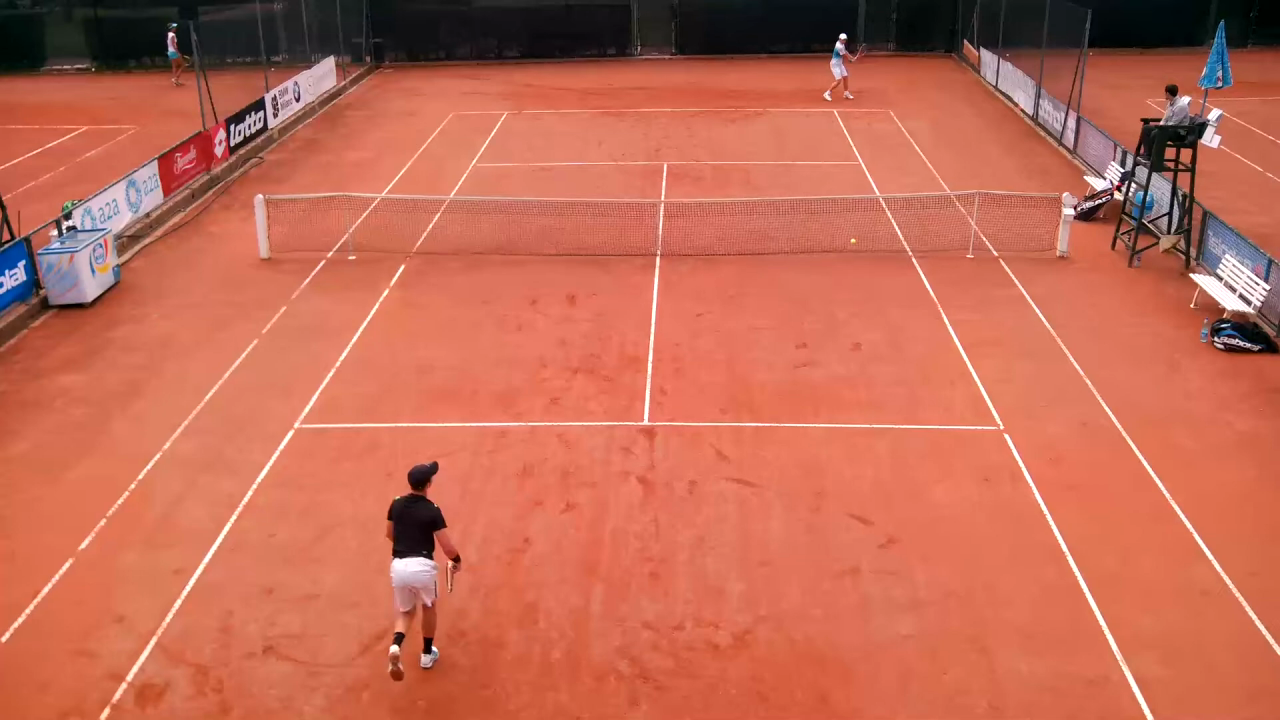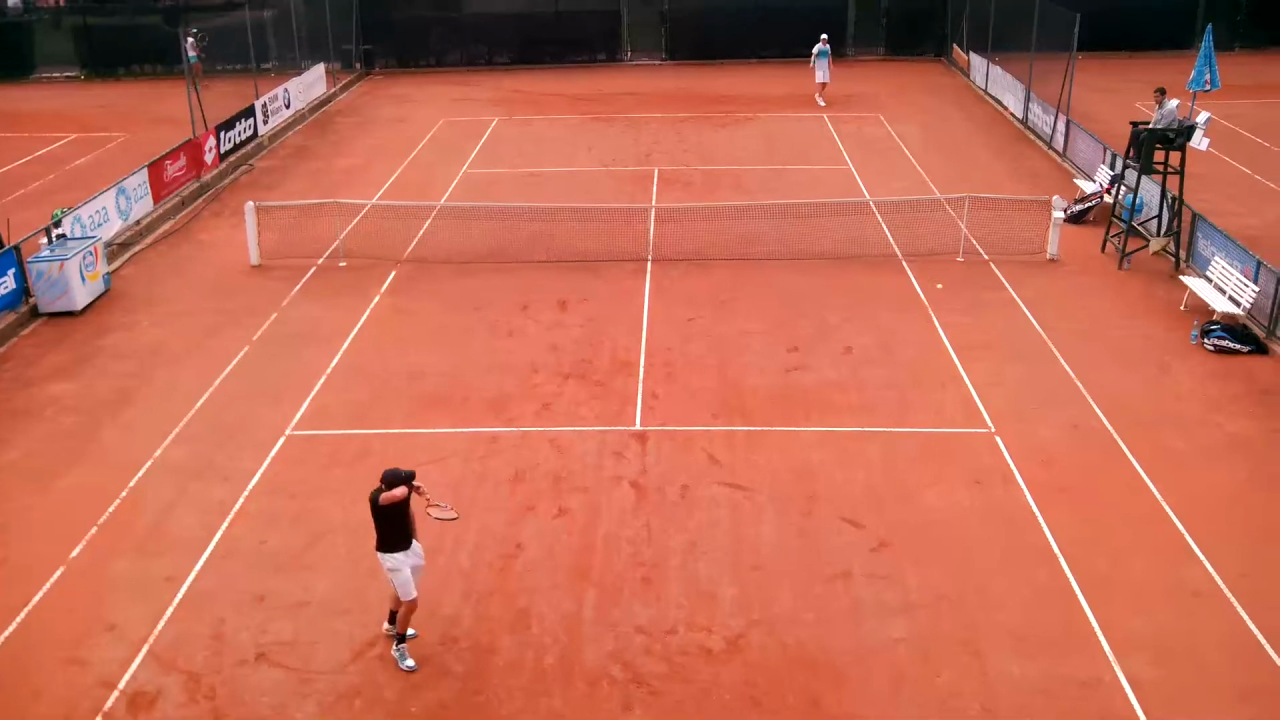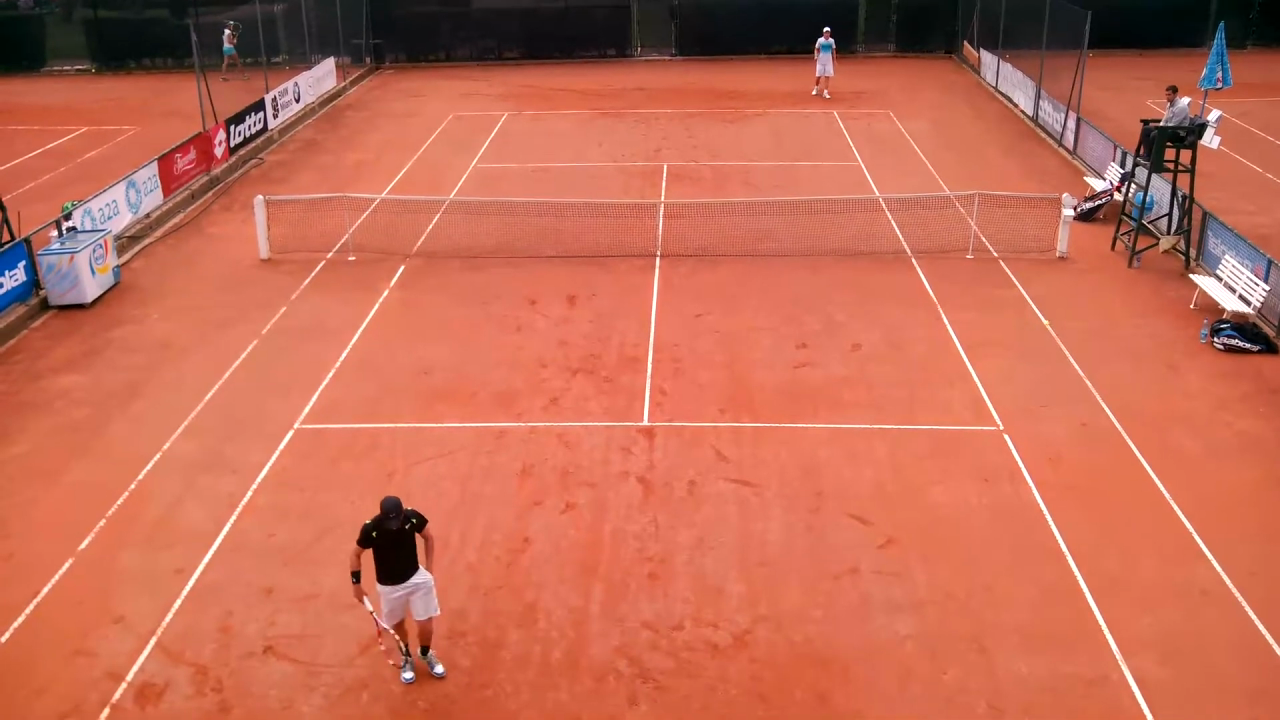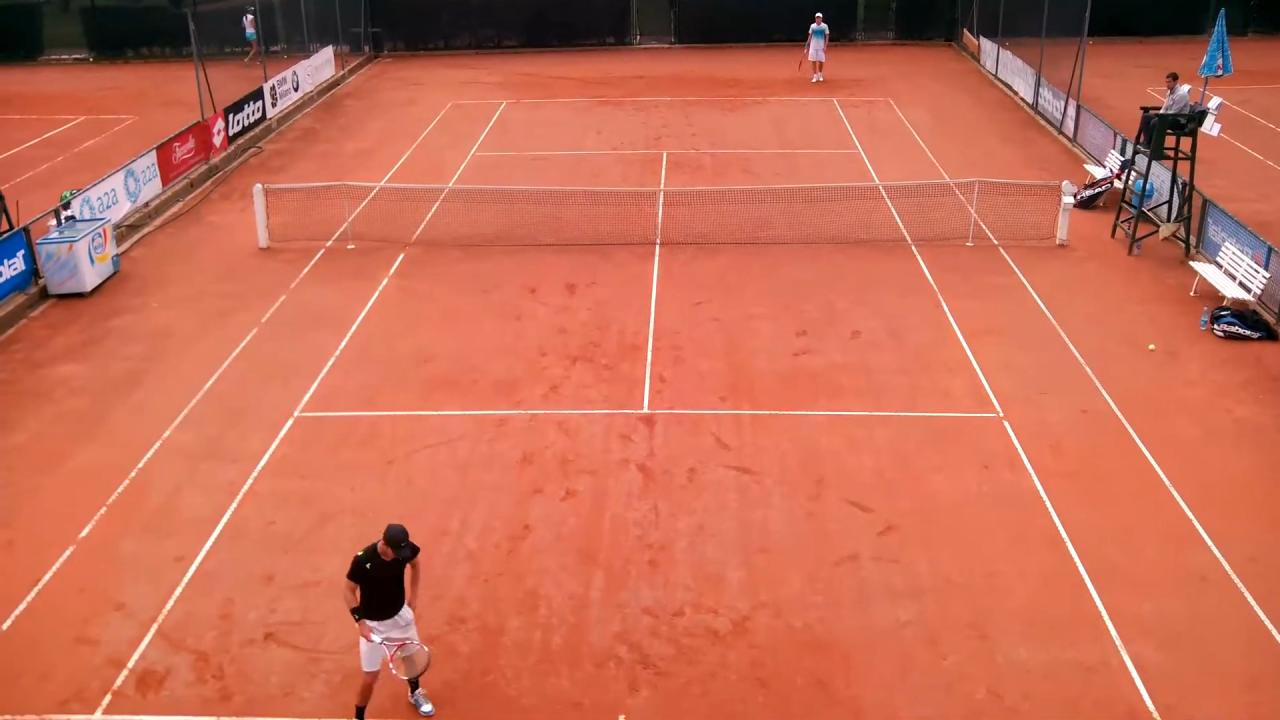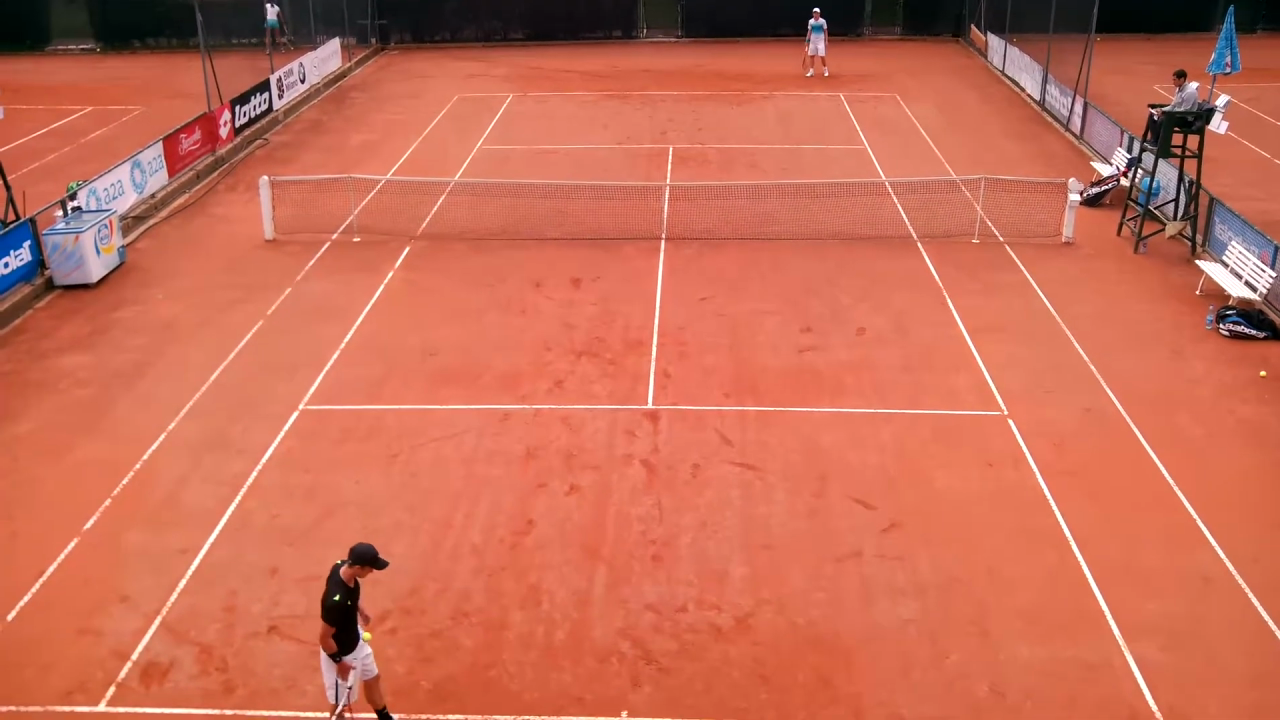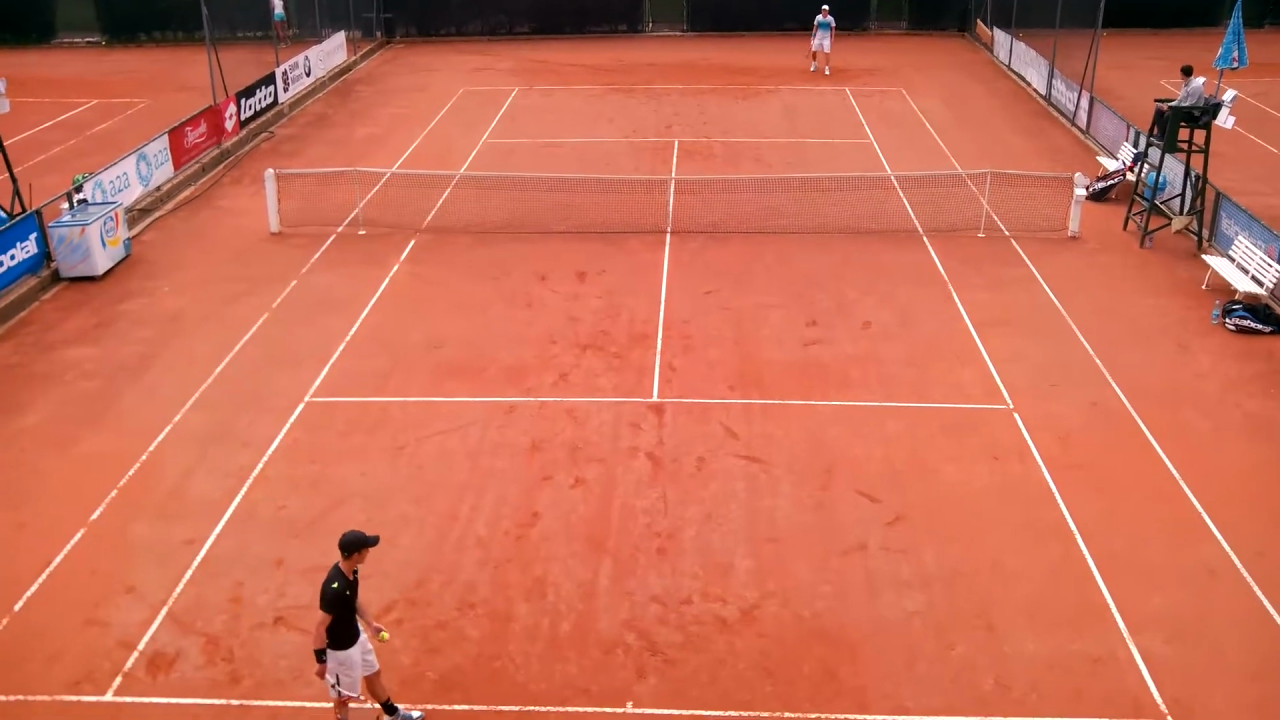
dt=0.7s
person 1, frame 1
left shoulder: (396, 504)
right shoulder: (432, 511)
right elbow: (447, 547)
right wrist: (457, 561)
left hip: (398, 566)
right hip: (422, 566)
left knee: (405, 613)
right knee: (429, 606)
left ankle: (396, 646)
right ankle: (427, 654)
person 1, frame 2
left shoulder: (404, 488)
right shoulder: (377, 497)
right elbow: (394, 495)
left wrist: (414, 537)
right wrist: (412, 487)
left hip: (408, 547)
right hip: (393, 555)
left knee: (403, 589)
right knee: (411, 602)
left ankle: (392, 624)
right ankle: (400, 646)
person 1, frame 3
left shoulder: (413, 517)
right shoulder: (371, 528)
left elbow: (428, 537)
right elbow: (355, 555)
left wrist: (429, 568)
right wrist: (356, 583)
left hip: (415, 578)
right hip: (388, 586)
left knee: (425, 627)
right knee: (397, 624)
left ankle: (426, 654)
right ankle: (406, 659)
person 1, frame 4
left shoulder: (406, 550)
right shoulder: (363, 560)
left elbow: (415, 564)
right elbow: (349, 591)
left wrist: (413, 594)
right wrist: (360, 621)
left hip: (399, 613)
right hip: (373, 621)
right knee: (370, 676)
left ankle: (415, 692)
person 1, frame 5
left shoulder: (344, 567)
right shoulder: (336, 600)
right elbow: (324, 638)
left wrist: (361, 611)
right wrist: (339, 662)
left hip: (356, 640)
right hip: (341, 653)
left knee: (373, 679)
right knee: (342, 701)
person 1, frame 6
left shoulder: (352, 571)
right shoulder: (335, 588)
right elbow: (320, 628)
left wrist: (371, 624)
right wrist: (321, 662)
left hip: (357, 636)
right hip: (341, 649)
left knee: (373, 675)
right knee: (344, 695)
